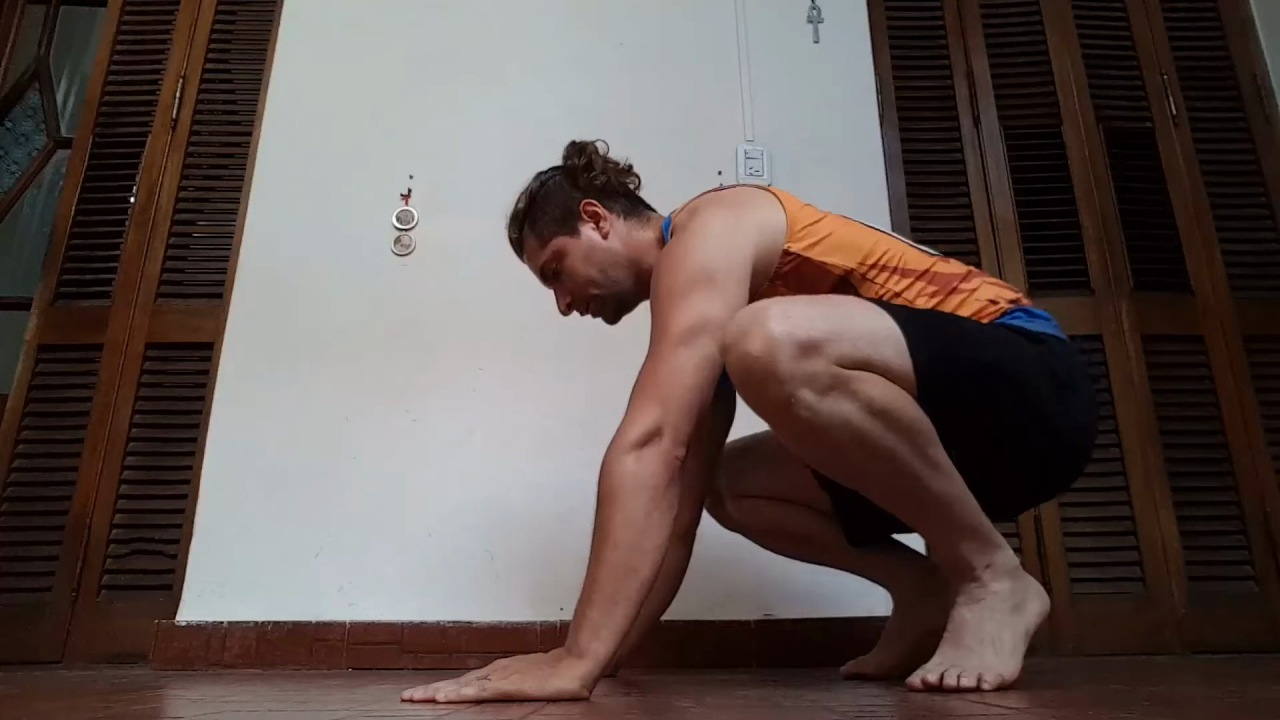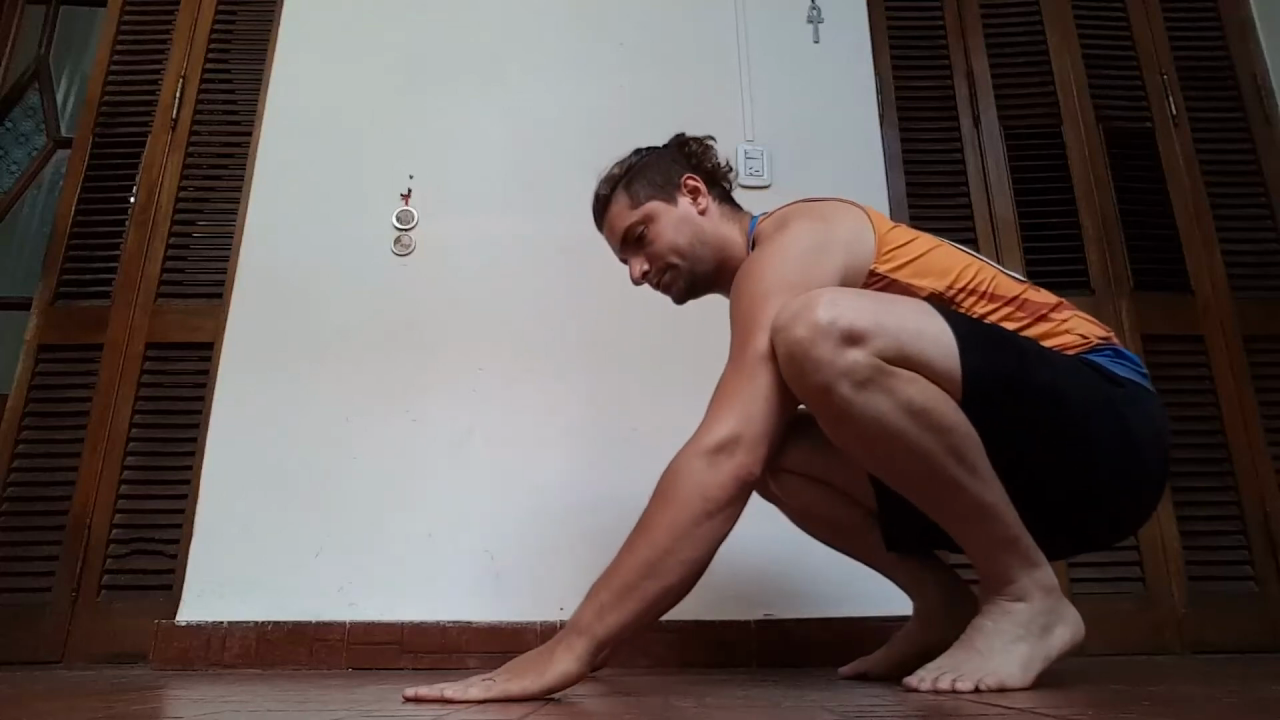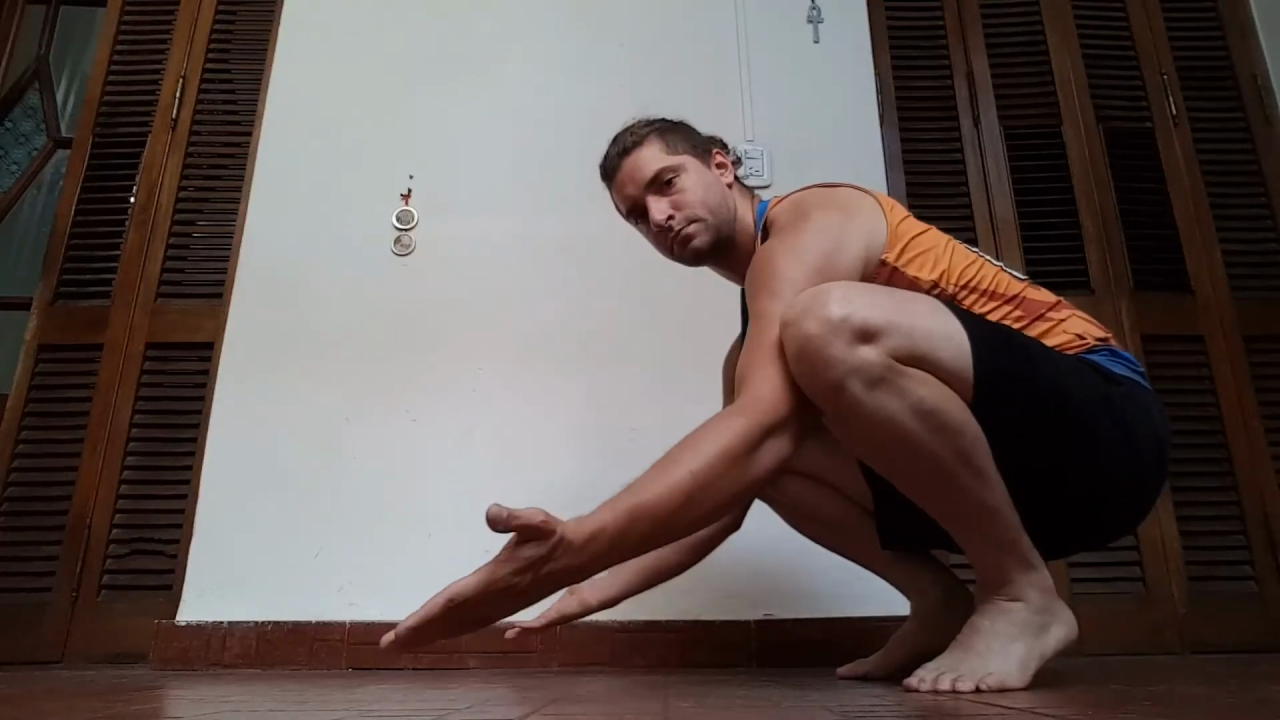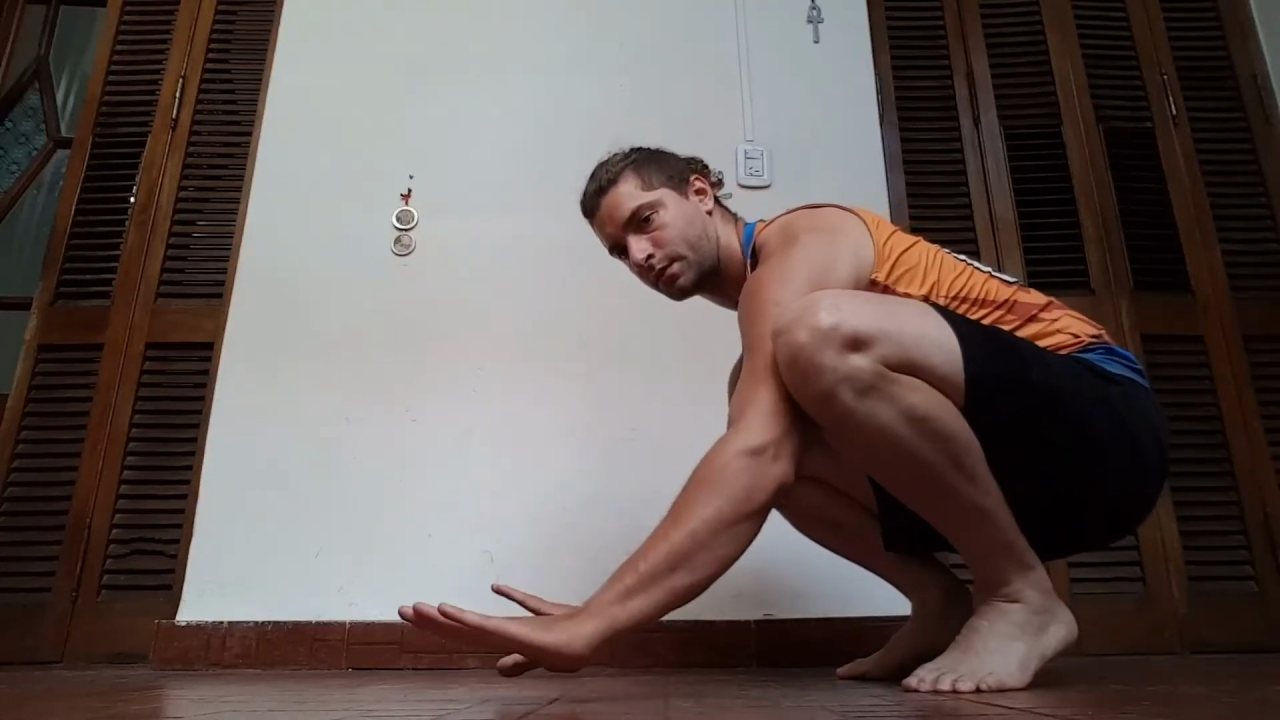
dt=1s
person 1, frame 1
left shoulder: (709, 230)
right shoulder: (700, 309)
left elbow: (648, 445)
right elbow: (676, 499)
left wrist: (580, 658)
right wrist: (606, 649)
left hip: (1029, 381)
right hip: (966, 406)
left knee: (772, 343)
right knee: (728, 485)
left ankle: (990, 577)
right ankle: (930, 594)
person 1, frame 2
left shoulder: (794, 242)
right shoulder: (767, 308)
left elbow: (721, 460)
right elbow: (736, 466)
left wrist: (572, 646)
right wrist: (596, 632)
left hip: (1103, 422)
right hip: (1012, 461)
left knee: (821, 332)
left ankle: (1025, 595)
right ankle: (947, 606)
person 1, frame 3
left shoulder: (809, 224)
right shoulder: (756, 341)
left elbow: (764, 429)
right elbow: (719, 505)
left wrist: (572, 547)
right wrist: (589, 590)
left hip: (1101, 420)
right hip: (1015, 466)
left knee: (831, 324)
left ankle: (1022, 596)
right ankle: (943, 606)
person 1, frame 4
left shoulder: (799, 245)
right shoulder: (765, 340)
left elbow: (758, 461)
right elbow: (745, 491)
left wrist: (590, 625)
right wrist: (595, 614)
left hip: (1101, 419)
right hip: (1016, 469)
left knee: (822, 334)
left ankle: (1018, 597)
right ankle: (945, 604)
